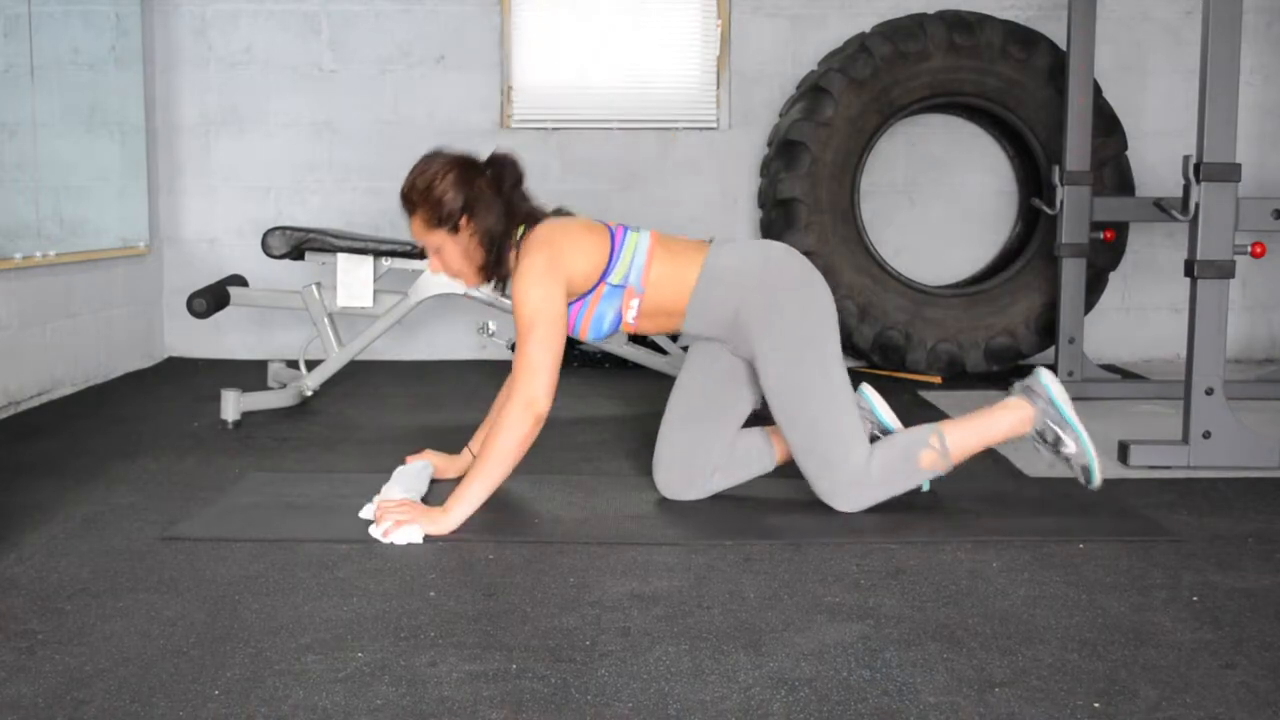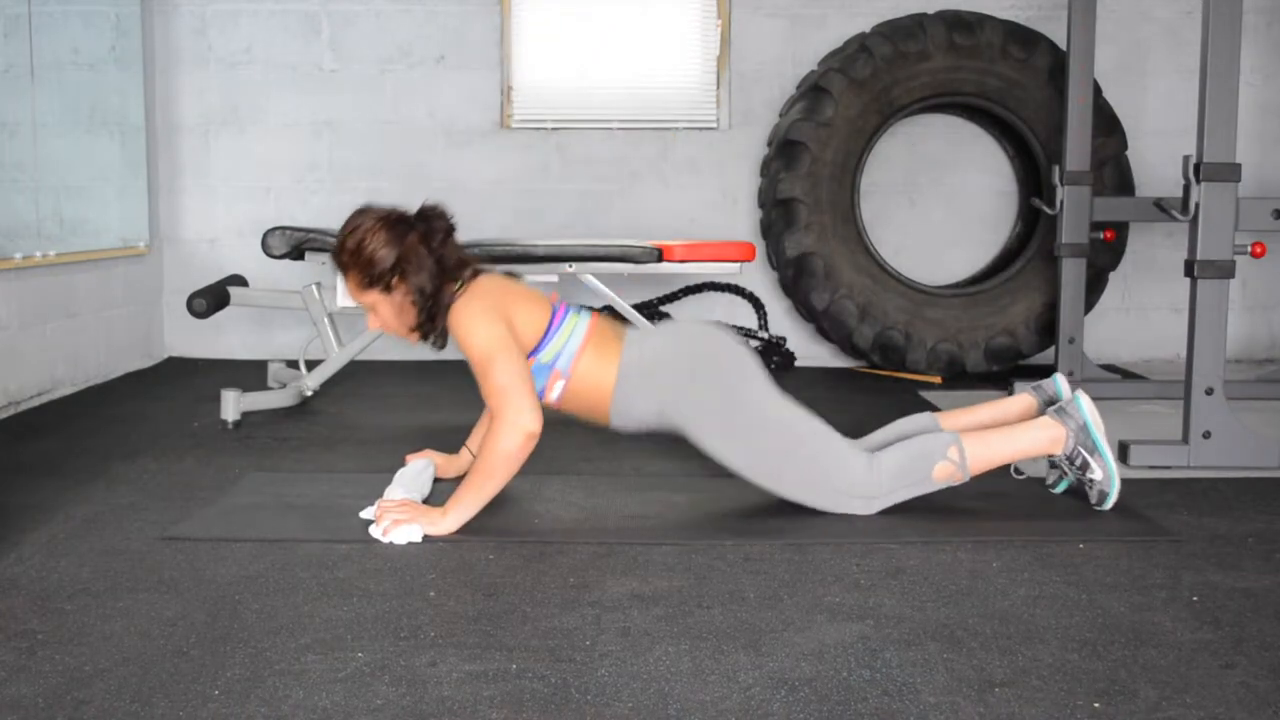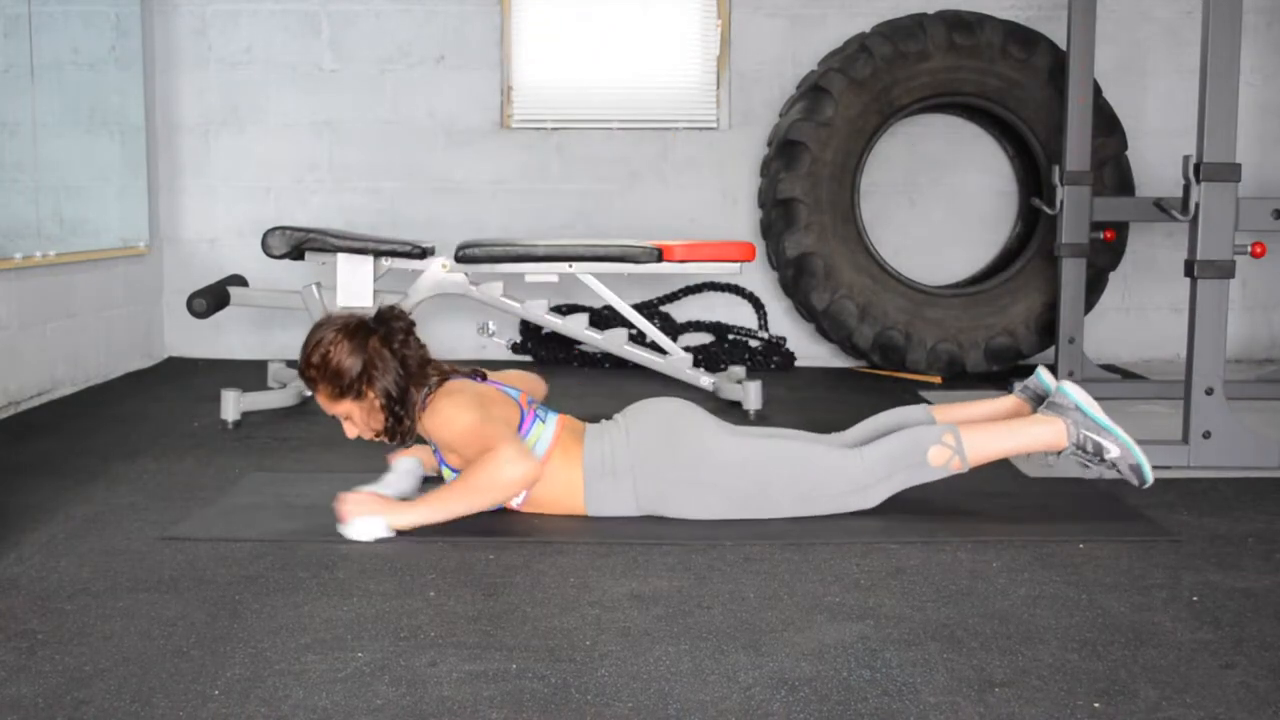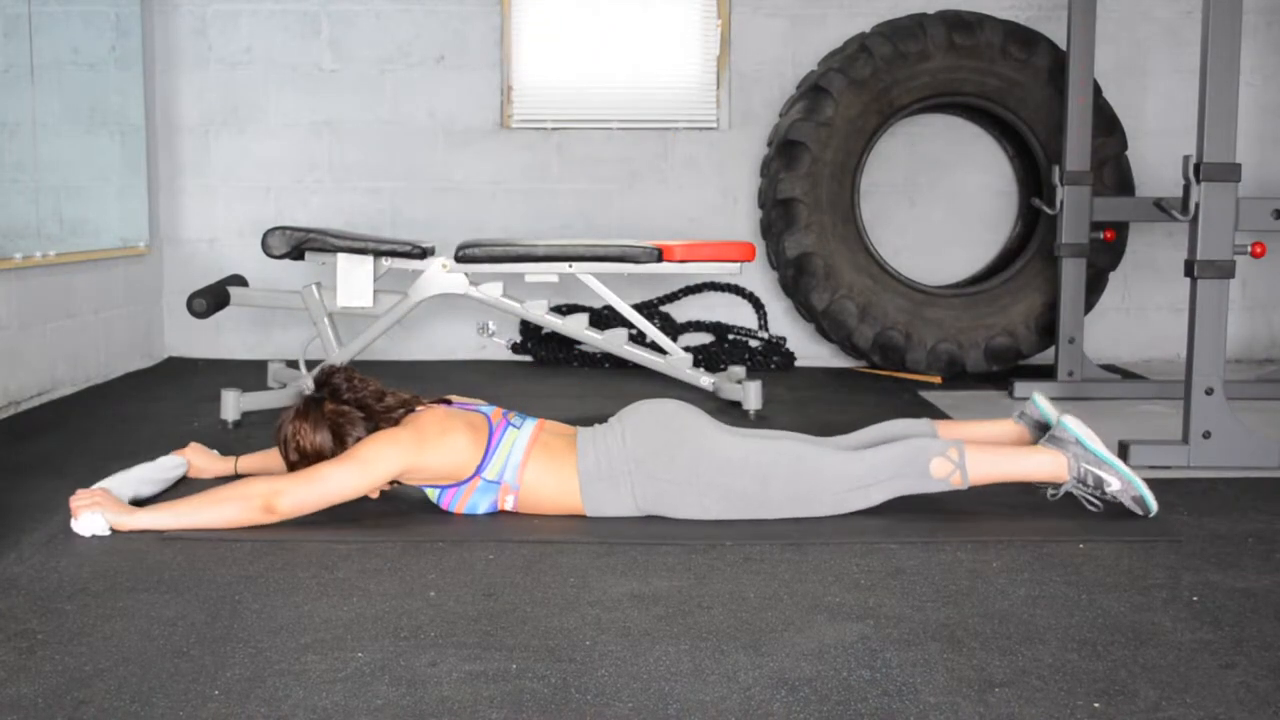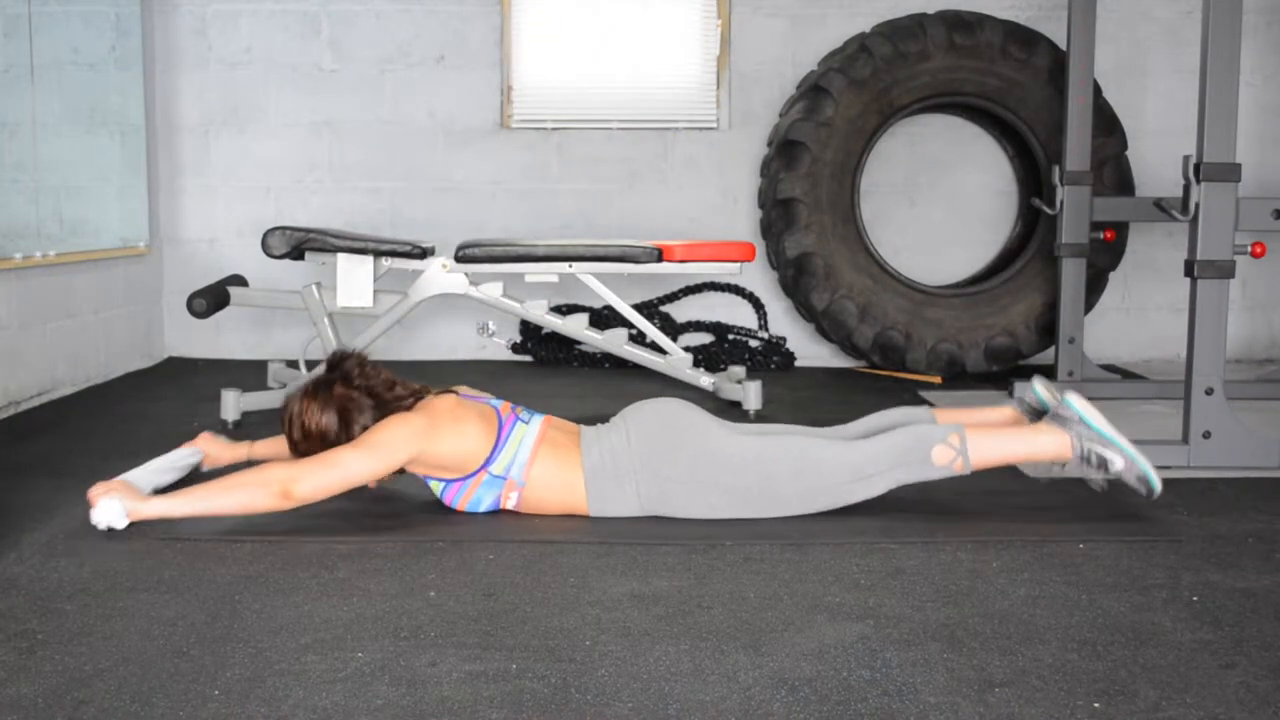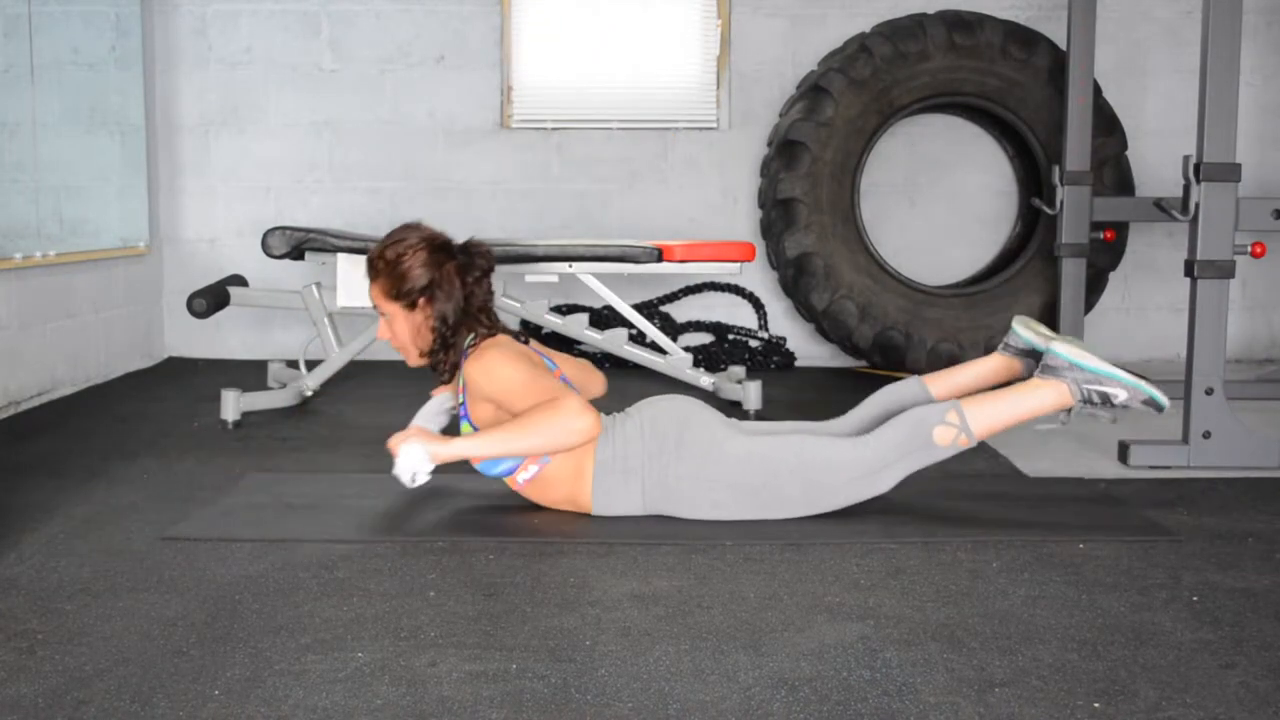
dt=0.7s
person 1, frame 1
left shoulder: (536, 261)
right shoulder: (538, 248)
left elbow: (532, 404)
right elbow: (528, 373)
left wrist: (452, 511)
right wrist: (467, 456)
left hip: (775, 296)
right hip: (744, 308)
left knee: (846, 489)
right knee: (679, 481)
left ankle: (1028, 410)
right ankle: (843, 419)
person 1, frame 2
left shoulder: (469, 310)
right shoulder: (477, 291)
left elbow: (520, 428)
right elbow: (515, 383)
left wrist: (448, 515)
right wrist: (461, 458)
left hip: (691, 380)
right hip: (689, 358)
left knee: (861, 488)
right knee: (853, 458)
left ankle: (1055, 434)
right ankle: (1036, 403)
person 1, frame 3
left shoulder: (440, 413)
right shoulder: (443, 384)
left elbow: (500, 467)
left wrist: (403, 510)
left hip: (664, 469)
right hip: (656, 436)
left knee: (870, 476)
right knee: (850, 449)
left ankle: (1061, 430)
right ankle: (1029, 399)
person 1, frame 4
left shoulder: (403, 445)
right shoulder: (410, 414)
left elbow: (276, 504)
right elbow: (310, 454)
left wrist: (127, 516)
right wrist: (217, 461)
left hip: (653, 469)
right hip: (653, 439)
left knee: (859, 478)
right knee: (847, 456)
left ankle: (1062, 461)
right ankle: (1026, 428)
person 1, frame 5
left shoulder: (409, 431)
right shoulder: (415, 405)
left elbow: (292, 488)
right elbow: (330, 441)
left wrist: (152, 504)
right wrist: (234, 446)
left hip: (659, 466)
right hip: (657, 441)
left knee: (868, 468)
right knee: (848, 444)
left ankle: (1065, 441)
right ankle: (1029, 408)
person 1, frame 6
left shoulder: (486, 364)
right shoulder: (492, 346)
left elbow: (573, 421)
left wrist: (447, 445)
left hip: (675, 471)
right hip: (665, 435)
left knee: (879, 462)
right knee: (852, 439)
left ankle: (1066, 387)
right ankle: (1014, 356)
